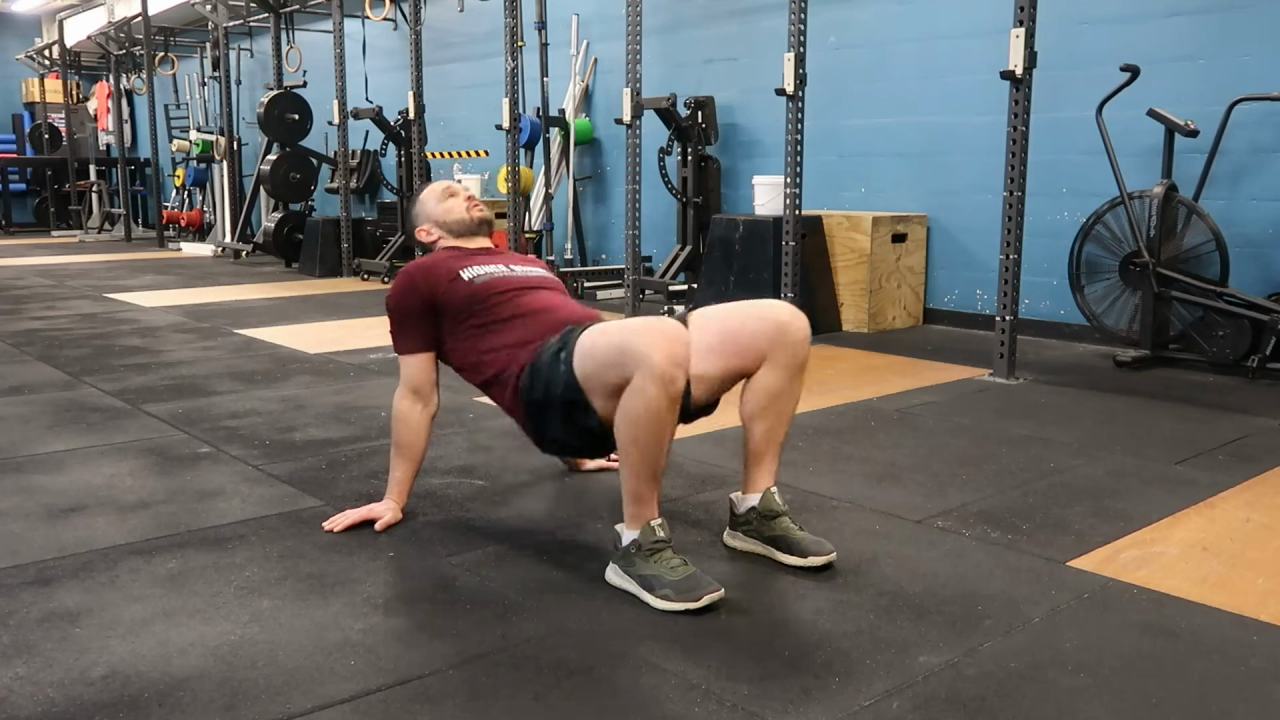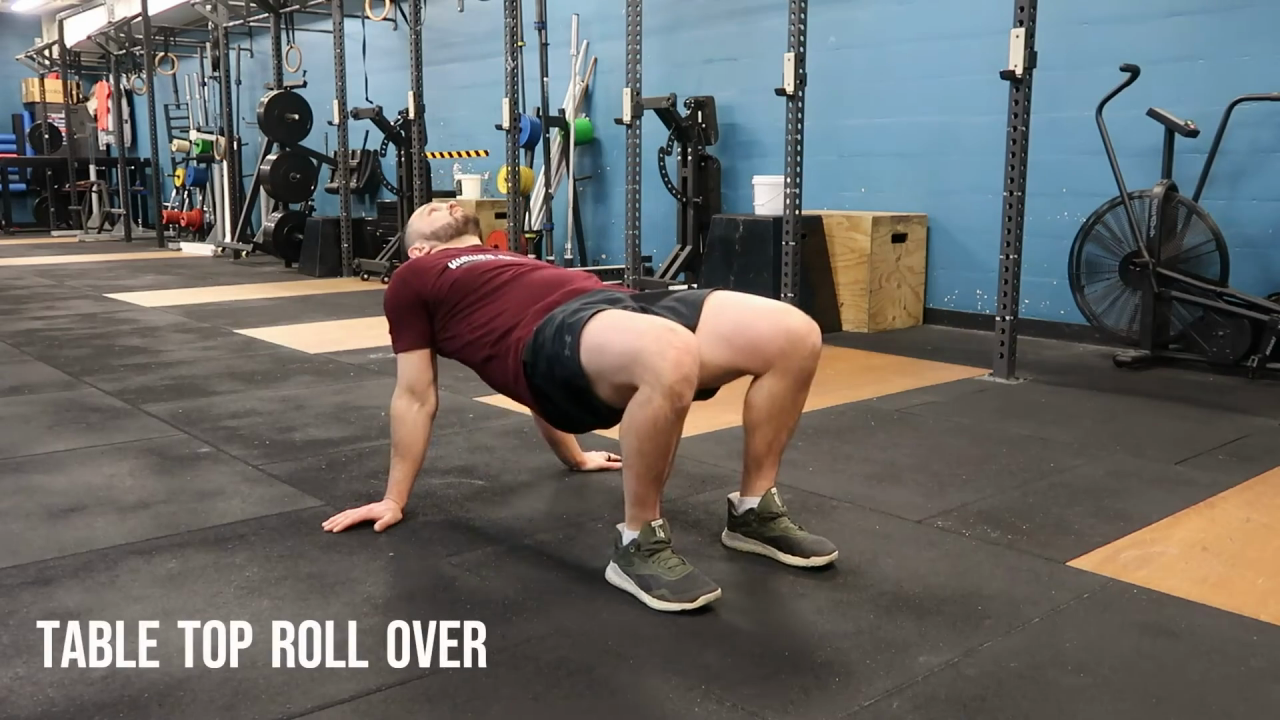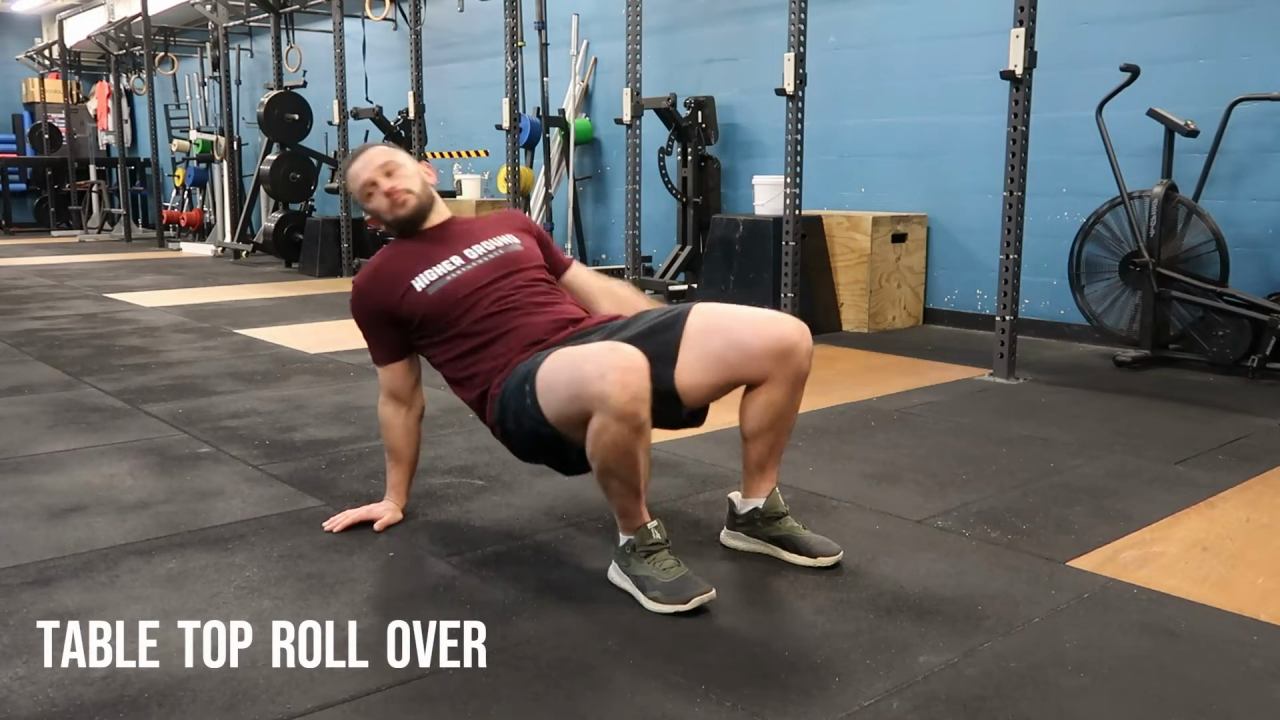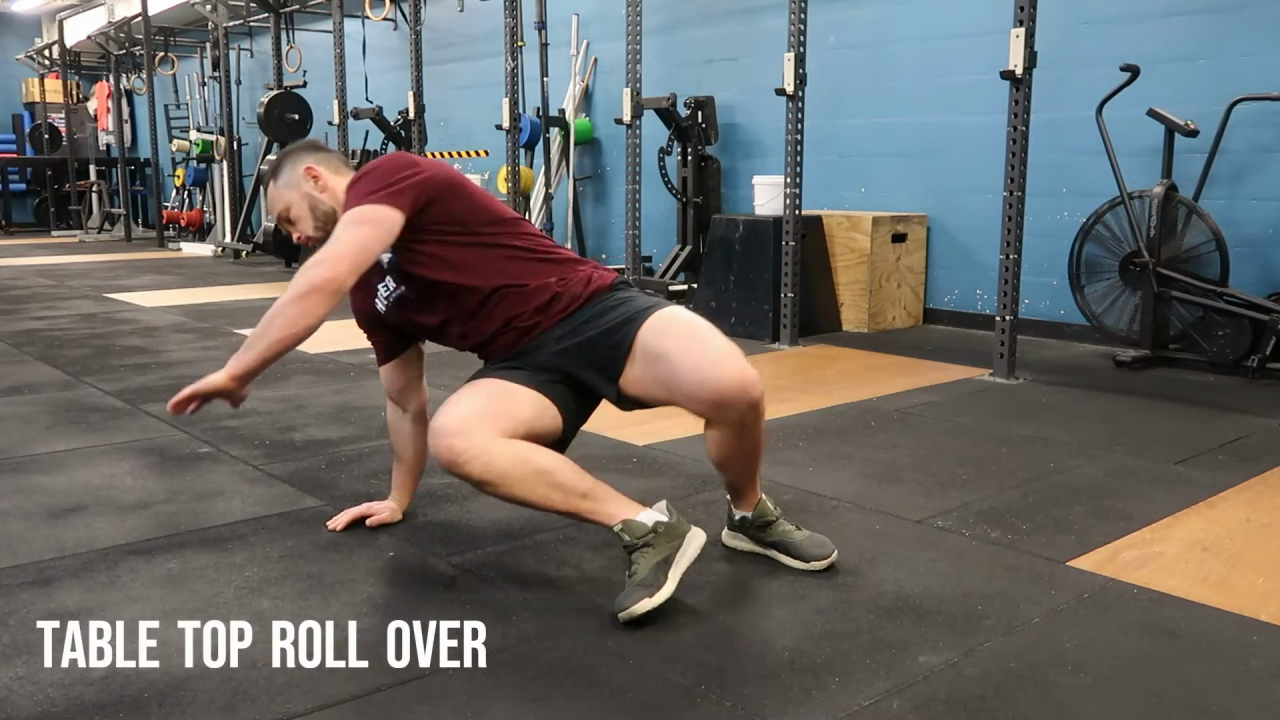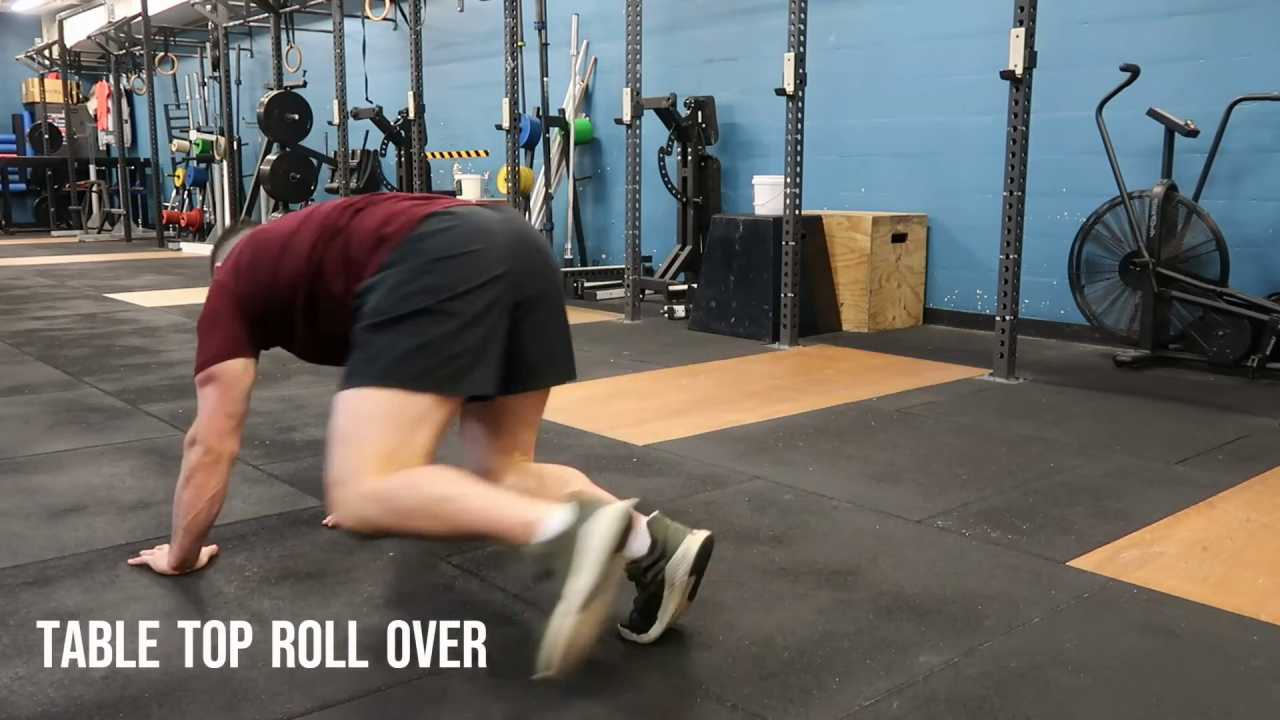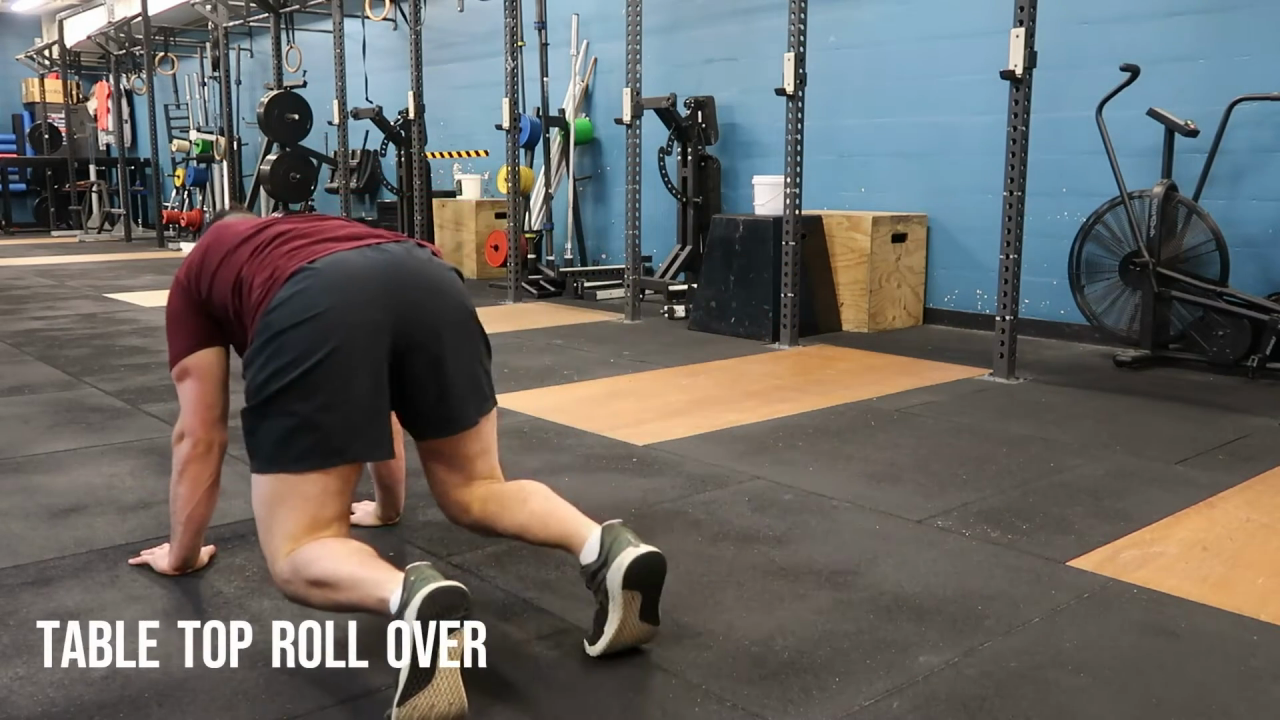
dt=0.7s
person 1, frame 1
left shoulder: (531, 266)
right shoulder: (421, 279)
right elbow: (417, 395)
left wrist: (580, 453)
right wrist: (395, 499)
left hip: (632, 376)
right hip: (551, 386)
left knee: (783, 326)
right knee: (660, 346)
left ankle: (755, 510)
right ankle: (637, 544)
person 1, frame 2
left shoulder: (518, 262)
right shoulder: (415, 279)
left elbow: (538, 385)
right elbow: (417, 394)
right wrist: (395, 500)
right hip: (558, 338)
left knee: (794, 335)
right knee: (669, 356)
left ankle: (754, 511)
right ankle: (640, 544)
person 1, frame 3
left shoulder: (511, 226)
right shoulder: (381, 282)
left elbow: (595, 290)
right elbow: (400, 399)
left wrist: (686, 336)
right wrist: (395, 499)
left hip: (606, 336)
right hip: (528, 390)
left knee: (784, 340)
right knee: (619, 376)
left ankle: (755, 511)
right ankle: (638, 545)
person 1, frame 4
left shoulder: (392, 176)
right shoulder: (371, 292)
left elbow: (317, 288)
right elbow: (406, 399)
left wrist: (233, 376)
right wrist: (400, 498)
left hip: (592, 306)
right hip: (526, 358)
left knee: (732, 386)
right knee: (452, 438)
left ankle: (752, 517)
right ankle: (644, 527)
person 1, frame 5
left shoulder: (237, 280)
left elbow: (211, 445)
right elbow: (392, 398)
left wrist: (181, 553)
left hip: (439, 262)
right hip: (511, 240)
left knee: (361, 498)
right knee: (502, 474)
left ankle: (573, 530)
right ankle: (648, 538)
person 1, frame 6
left shoulder: (196, 274)
left elbow: (199, 436)
right elbow: (376, 397)
left wrist: (182, 553)
right wrist: (388, 507)
left hip: (315, 310)
left knee: (299, 557)
right knee: (474, 493)
left ankle: (412, 599)
right ankle: (605, 547)
